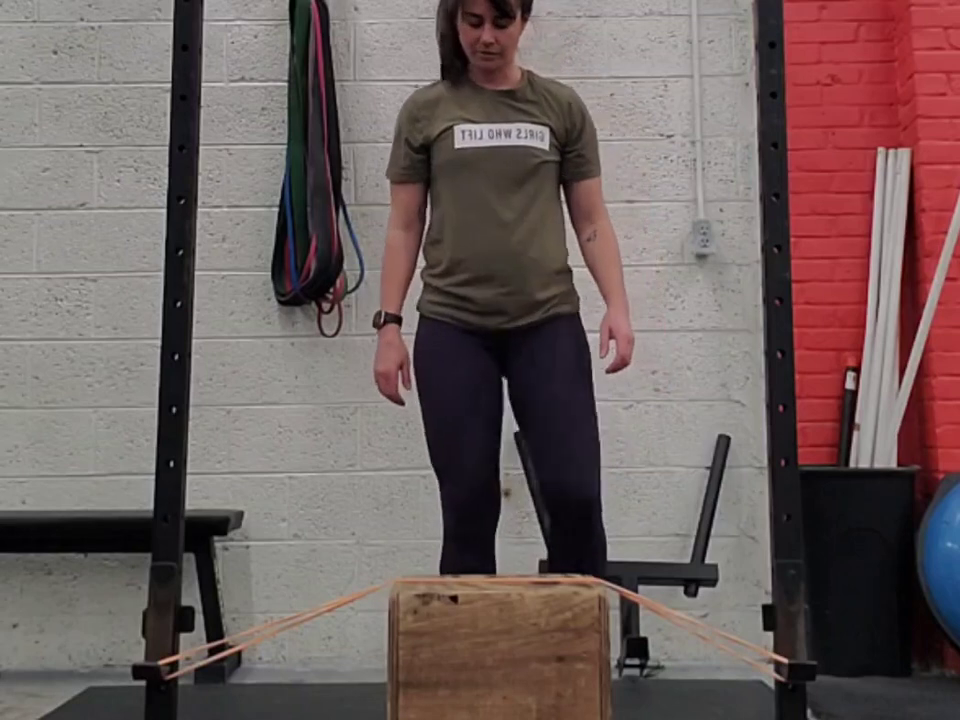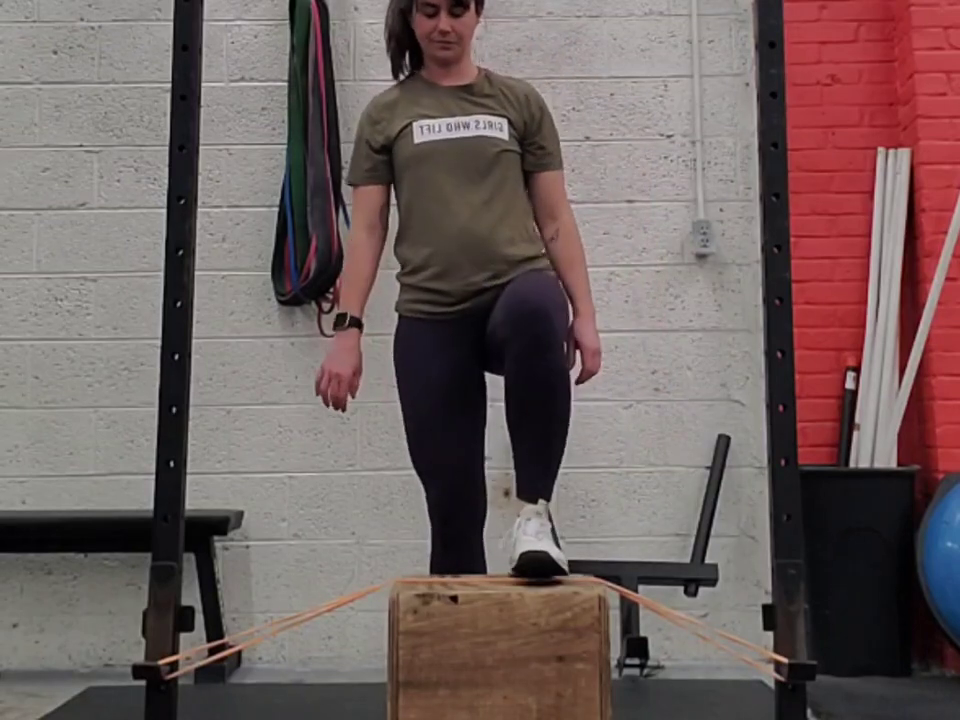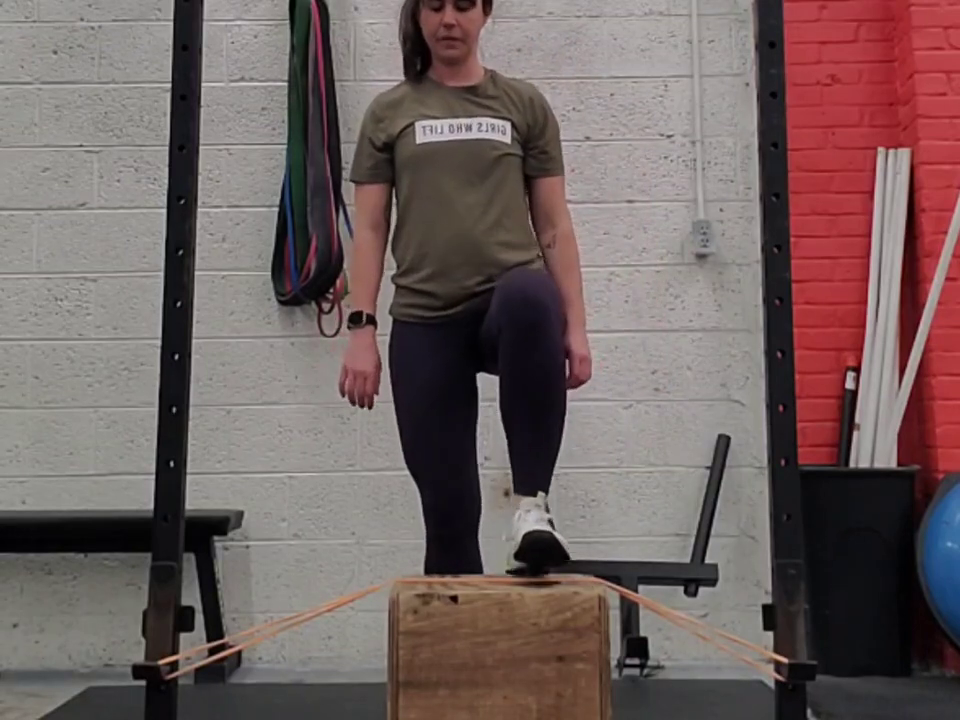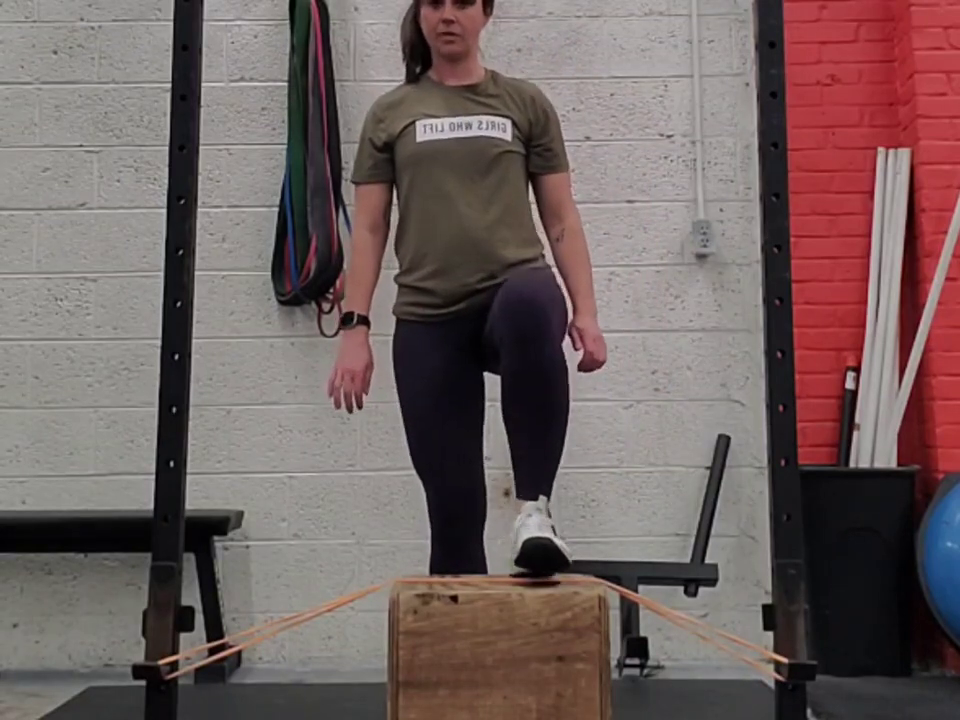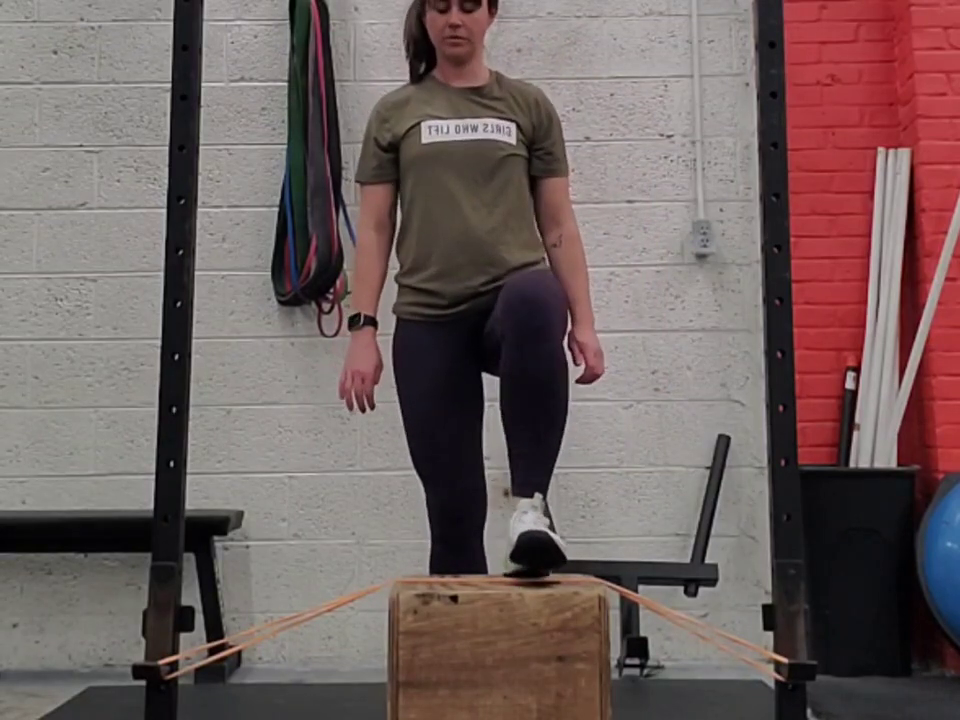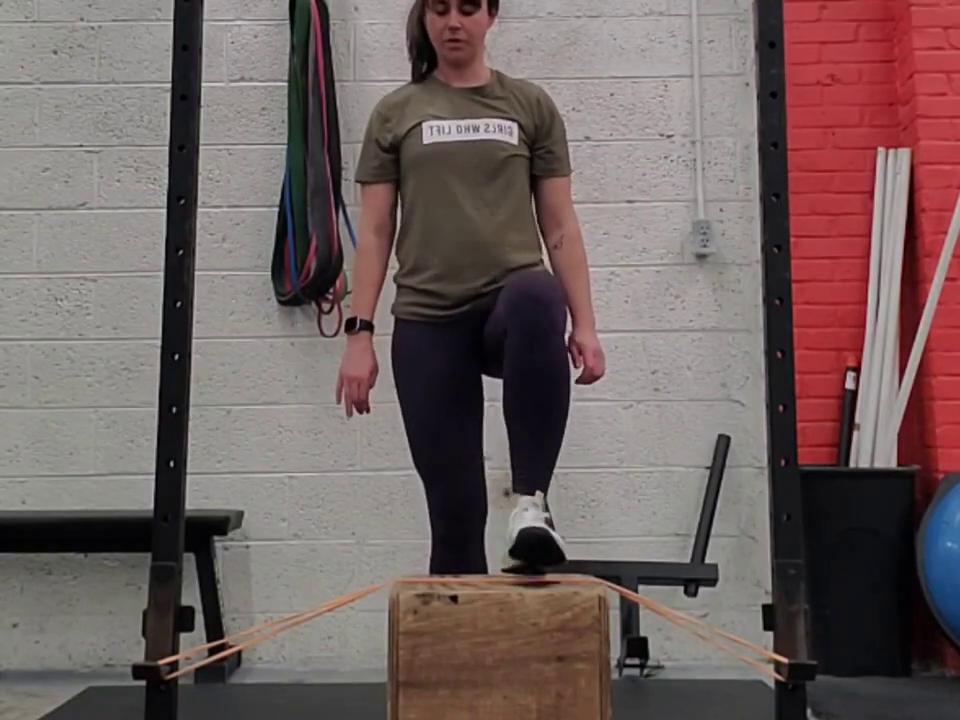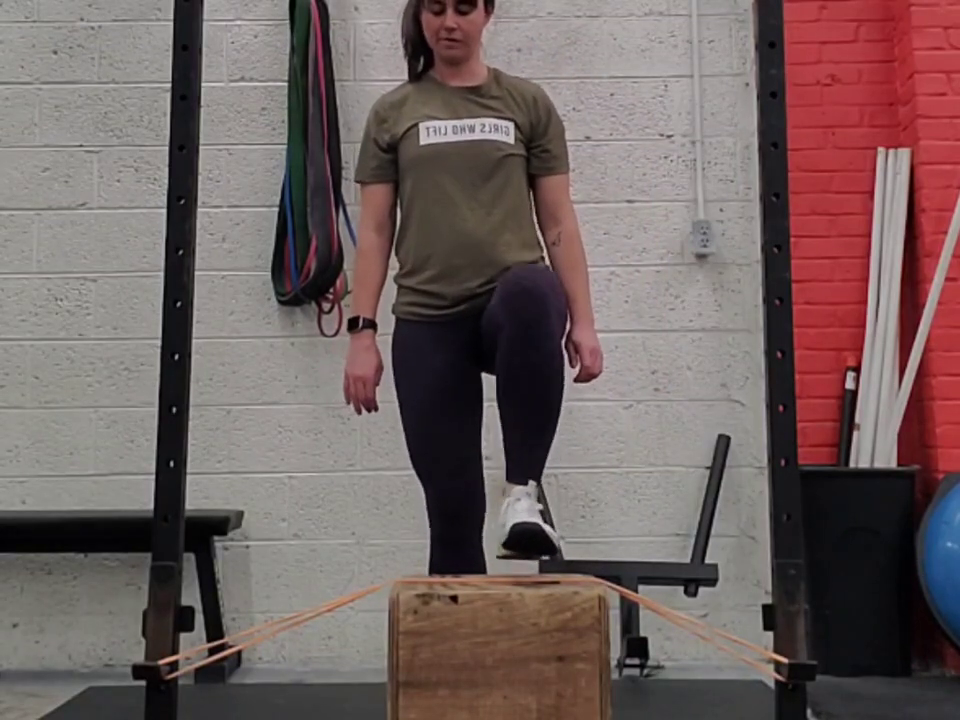
dt=0.7s
person 1, frame 1
left shoulder: (561, 107)
right shoulder: (425, 110)
left elbow: (591, 220)
right elbow: (404, 227)
left wrist: (617, 307)
right wrist: (388, 326)
left hip: (546, 322)
right hip: (451, 329)
left knee: (574, 492)
right knee: (469, 503)
person 1, frame 2
left shoulder: (520, 101)
right shoulder: (385, 113)
left elbow: (554, 217)
right elbow: (367, 230)
left wrist: (584, 313)
right wrist: (347, 331)
left hip: (513, 293)
right hip: (429, 319)
left knee: (535, 309)
right knee: (452, 504)
left ankle: (535, 510)
person 1, frame 3
left shoulder: (523, 104)
right shoulder: (389, 112)
left elbow: (553, 224)
right elbow: (370, 229)
left wrist: (575, 324)
right wrist: (361, 330)
left hip: (505, 307)
right hip: (423, 322)
left knee: (529, 297)
right knee: (447, 504)
left ankle: (531, 503)
person 1, frame 4
left shoulder: (525, 102)
right shoulder: (390, 113)
left elbow: (561, 219)
right elbow: (369, 230)
left wrist: (584, 311)
right wrist: (353, 329)
left hip: (510, 307)
right hip: (427, 320)
left knee: (528, 302)
right knee: (453, 503)
left ankle: (534, 504)
person 1, frame 5
left shoulder: (528, 105)
right shoulder: (395, 112)
left elbow: (558, 226)
right elbow: (375, 230)
left wrist: (583, 322)
right wrist: (362, 331)
left hip: (509, 305)
right hip: (428, 321)
left knee: (533, 301)
right knee: (452, 503)
left ankle: (529, 503)
person 1, frame 6
left shoulder: (530, 105)
right shoulder: (395, 113)
left elbow: (559, 226)
right elbow: (375, 233)
left wrist: (584, 323)
right wrist: (358, 335)
left hip: (511, 313)
right hip: (427, 323)
left knee: (536, 299)
right knee: (453, 505)
left ankle: (528, 503)
person 1, frame 7
left shoulder: (527, 103)
right shoulder: (393, 112)
left elbow: (558, 223)
right elbow: (375, 231)
left wrist: (582, 321)
right wrist: (361, 334)
left hip: (510, 301)
right hip: (427, 320)
left knee: (531, 297)
right knee: (451, 504)
left ankle: (523, 494)
